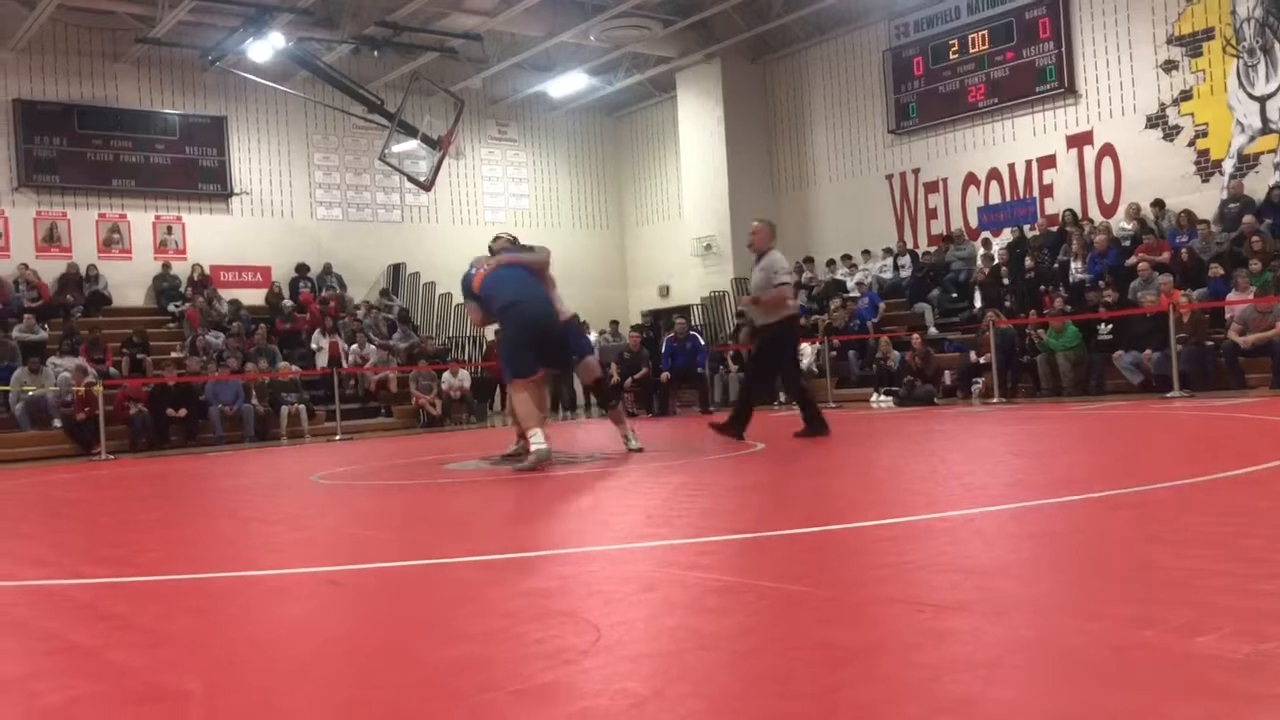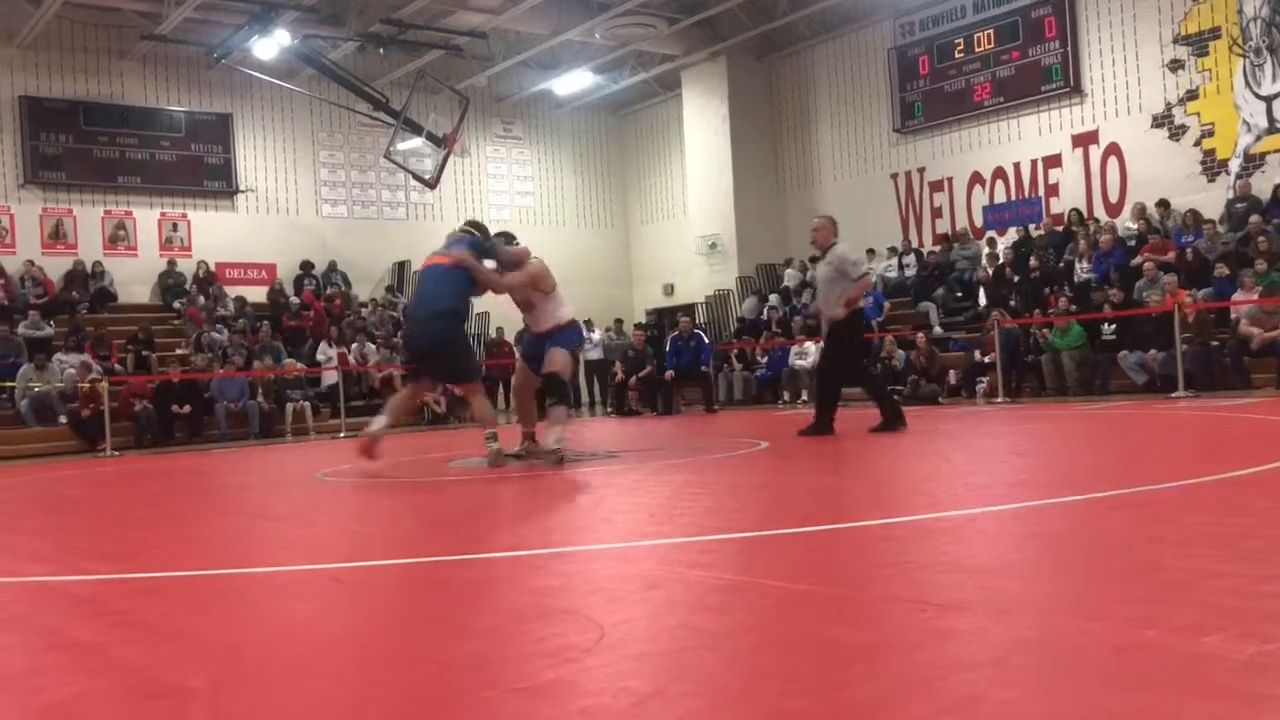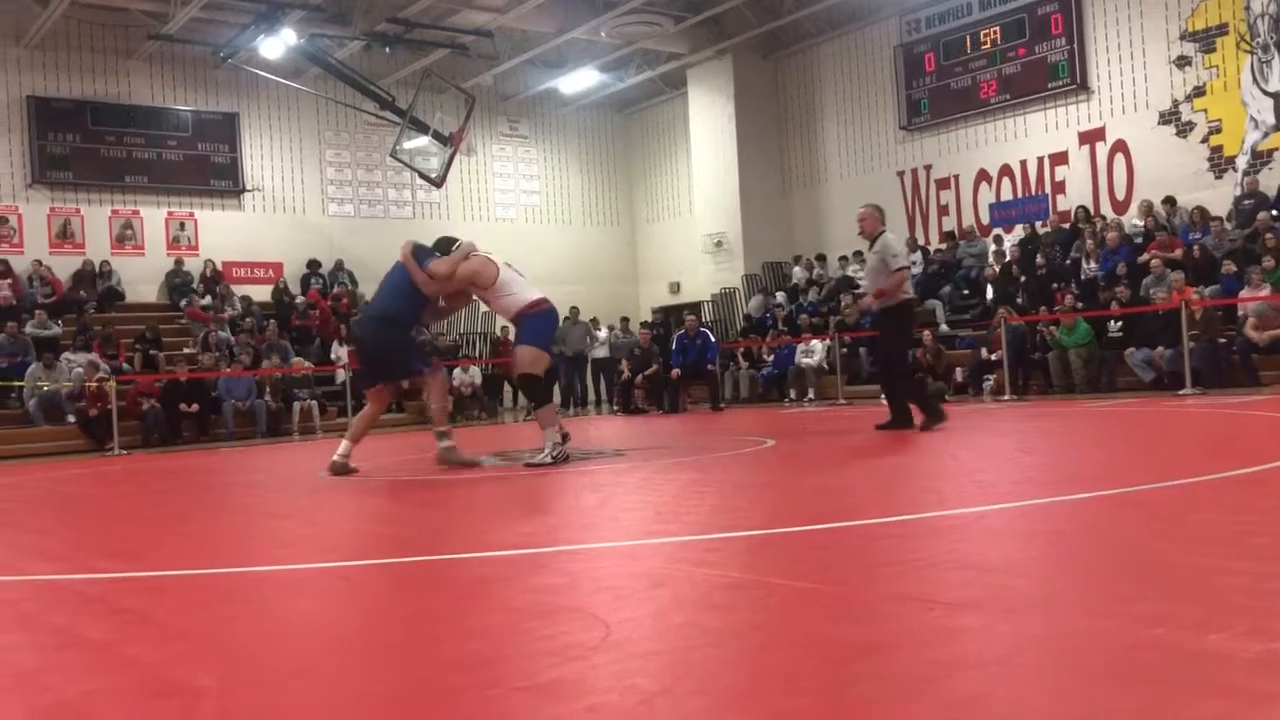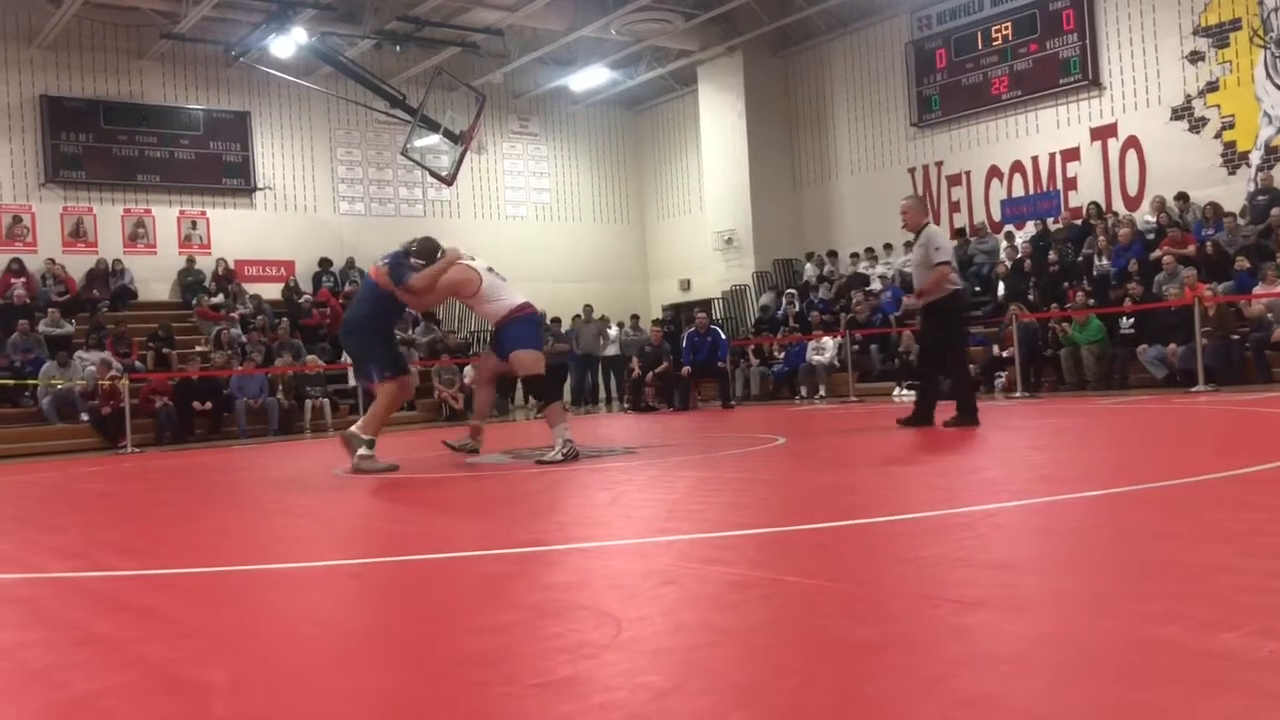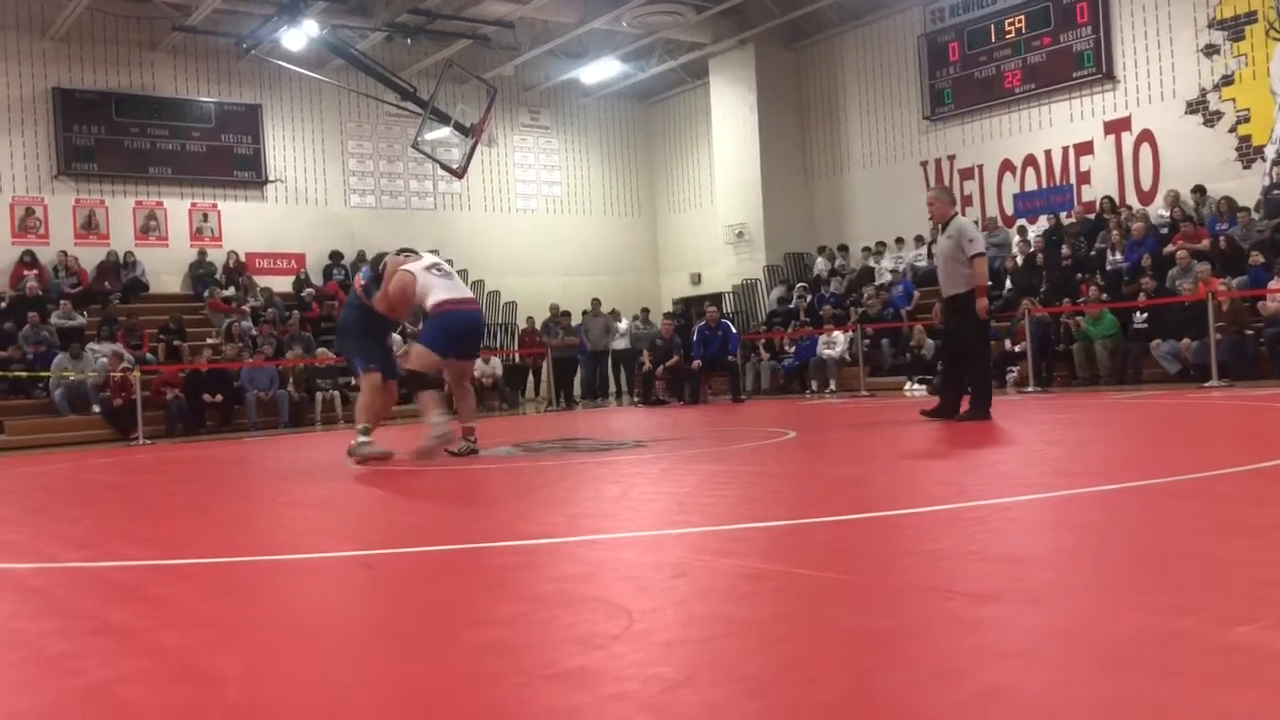
dt=0.4s
person 1, frame 1
left shoulder: (470, 276)
left elbow: (478, 319)
left hip: (517, 319)
right hip: (547, 318)
left knee: (519, 388)
right knee: (537, 381)
left ankle: (539, 448)
right ankle: (536, 442)
person 1, frame 2
left shoulder: (435, 256)
right shoulder: (472, 246)
right elbow: (517, 256)
left hip: (416, 329)
right hip: (447, 329)
left knee: (413, 388)
right knee: (475, 390)
left ankle: (376, 429)
right ankle: (494, 449)
person 1, frame 3
right shoulder: (422, 252)
left elbow: (428, 314)
right elbow: (442, 270)
left wrist: (457, 303)
left hip: (365, 331)
right hip: (387, 330)
left knee: (377, 403)
right knee: (436, 378)
left ankle: (340, 458)
right ankle: (446, 448)
person 1, frame 4
left shoulder: (403, 260)
right shoulder: (394, 265)
left elbow: (414, 299)
right elbow: (419, 285)
right wrist: (448, 261)
left hip: (377, 331)
right hip: (360, 333)
left knee: (403, 390)
right knee: (388, 391)
left ankle: (355, 433)
right ankle: (364, 455)
person 1, frame 5
right shoulder: (371, 279)
left hip: (378, 336)
right hip: (355, 334)
left knee: (390, 393)
right knee: (372, 381)
left ankle: (360, 441)
right ankle: (363, 442)
person 2, frame 1
left shoulder: (775, 260)
right shoulder: (761, 263)
left elbow: (784, 293)
left wrist: (754, 301)
left hip: (781, 327)
right hip: (766, 328)
left knee: (790, 380)
right knee: (754, 377)
left ankle: (815, 423)
right ankle: (737, 424)
person 2, frame 2
left shoulder: (841, 254)
right shoulder: (824, 259)
left elbow: (865, 281)
left wrist: (845, 306)
right wrist: (816, 311)
left hip: (847, 320)
right hip: (837, 323)
left knee: (828, 371)
right knee: (857, 372)
left ankle: (823, 422)
right ankle: (892, 415)
person 2, frame 3
left shoulder: (889, 243)
right shoulder: (875, 248)
left elbow: (902, 275)
left wrist: (874, 297)
right wrist: (871, 301)
left hip: (898, 310)
right hip: (886, 313)
left knee: (897, 366)
right knee: (886, 367)
left ankle: (932, 410)
right ankle: (900, 417)
person 2, frame 4
left shoulder: (933, 235)
right shoulder: (920, 239)
left elbow: (943, 271)
left wrist: (918, 295)
right wrist: (921, 301)
left hip: (947, 304)
right hip: (933, 306)
left knee: (953, 361)
right knee: (928, 361)
left ankle: (967, 412)
right ankle: (923, 412)
person 2, frame 5
left shoulder: (963, 227)
right shoulder: (944, 232)
left elbow: (980, 261)
left wrist: (981, 295)
right wrist: (942, 301)
left hip: (969, 299)
right hip: (954, 301)
left knee: (975, 354)
right knee: (951, 354)
left ankle: (980, 407)
right ankle: (948, 405)
person 3, frame 1
left shoulder: (534, 268)
left elbow: (544, 257)
left wrist: (508, 259)
left hip: (567, 329)
left knee: (598, 385)
left ankle: (627, 435)
right ankle: (522, 443)
person 3, frame 2
left shoulder: (532, 267)
right shoulder: (513, 271)
left hip: (563, 333)
right hip: (540, 335)
left knee: (552, 381)
right knee: (520, 390)
left ankle: (554, 445)
right ankle: (528, 442)
person 3, frame 3
left shoulder: (470, 267)
right shoulder: (478, 262)
left elbow: (432, 288)
right elbow: (462, 297)
left wrist: (408, 261)
left hip: (536, 317)
right hip: (531, 318)
left knee: (529, 381)
right knee: (530, 381)
left ankle: (557, 447)
right ankle: (558, 433)
person 3, frame 4
left shoulder: (453, 275)
right shoulder: (462, 265)
left elbow: (422, 303)
left hip: (520, 322)
right hip: (511, 323)
left knee: (535, 383)
right knee: (482, 377)
left ankle: (566, 444)
right ankle: (473, 439)
person 3, frame 5
left shoulder: (399, 279)
right shoulder: (430, 258)
left elbow: (398, 314)
left hip: (446, 317)
right hip: (473, 314)
left knee: (415, 376)
right knee: (460, 380)
left ankle: (439, 427)
right ankle: (469, 439)
